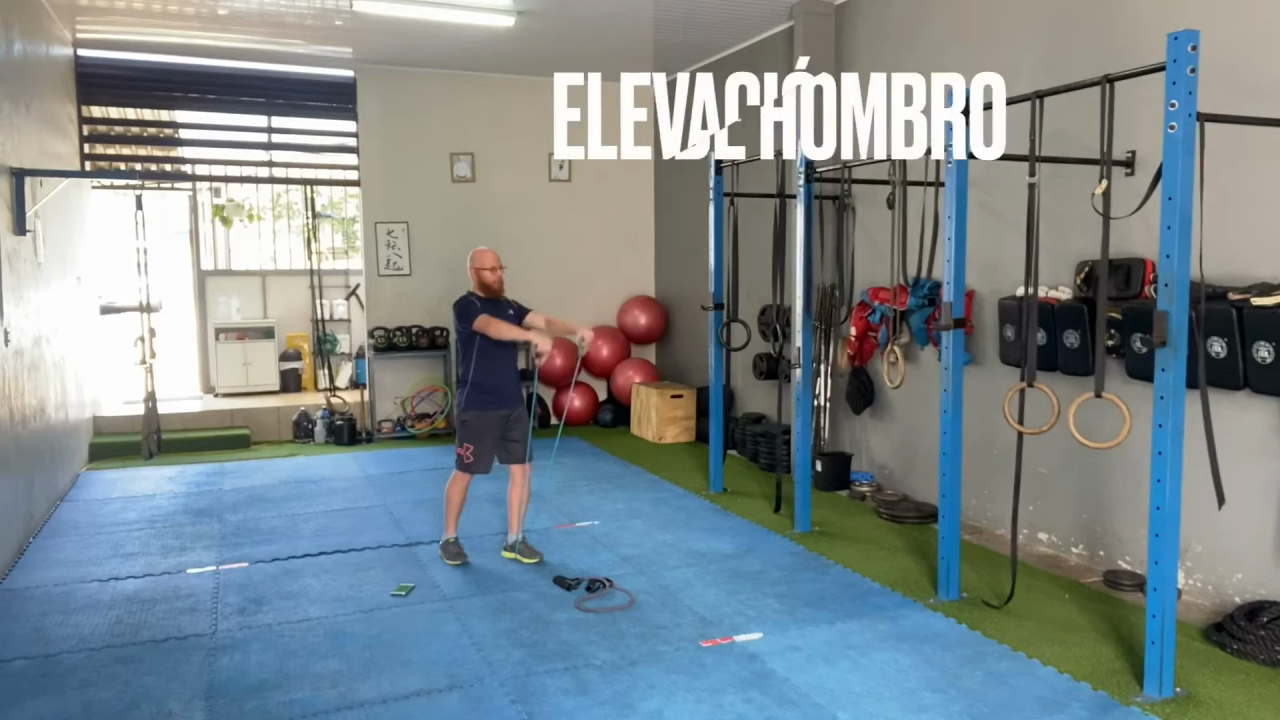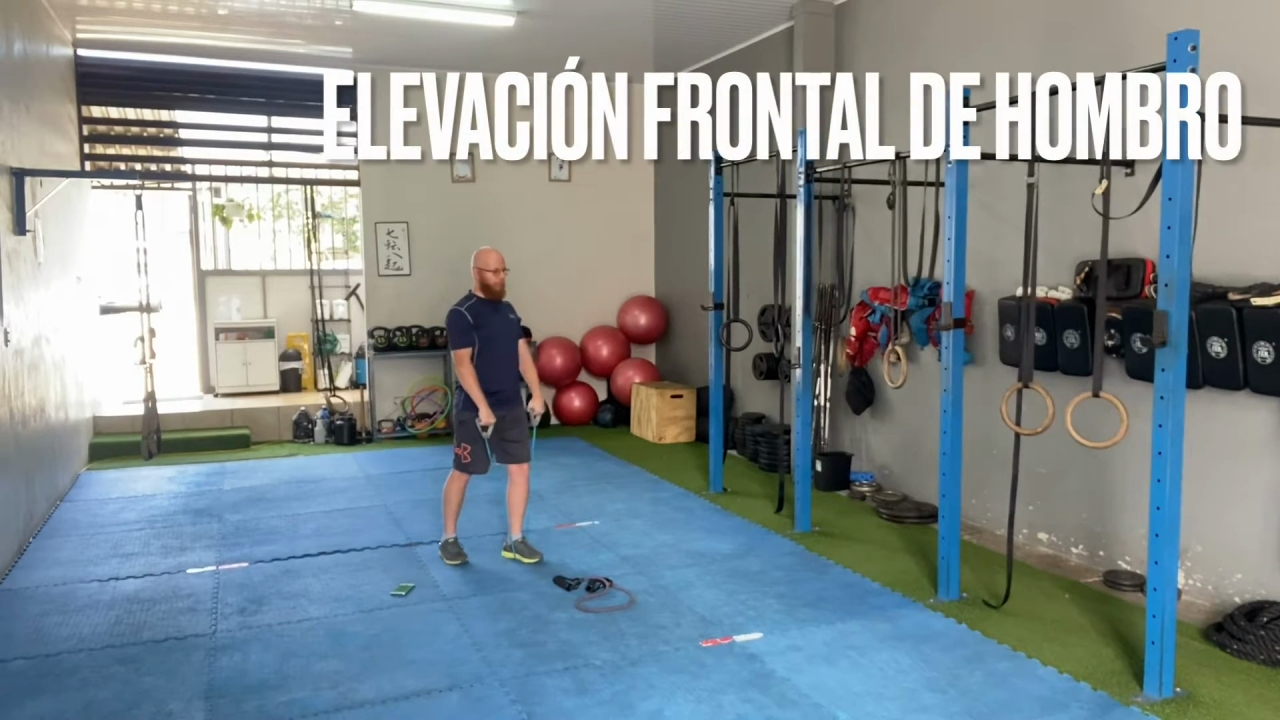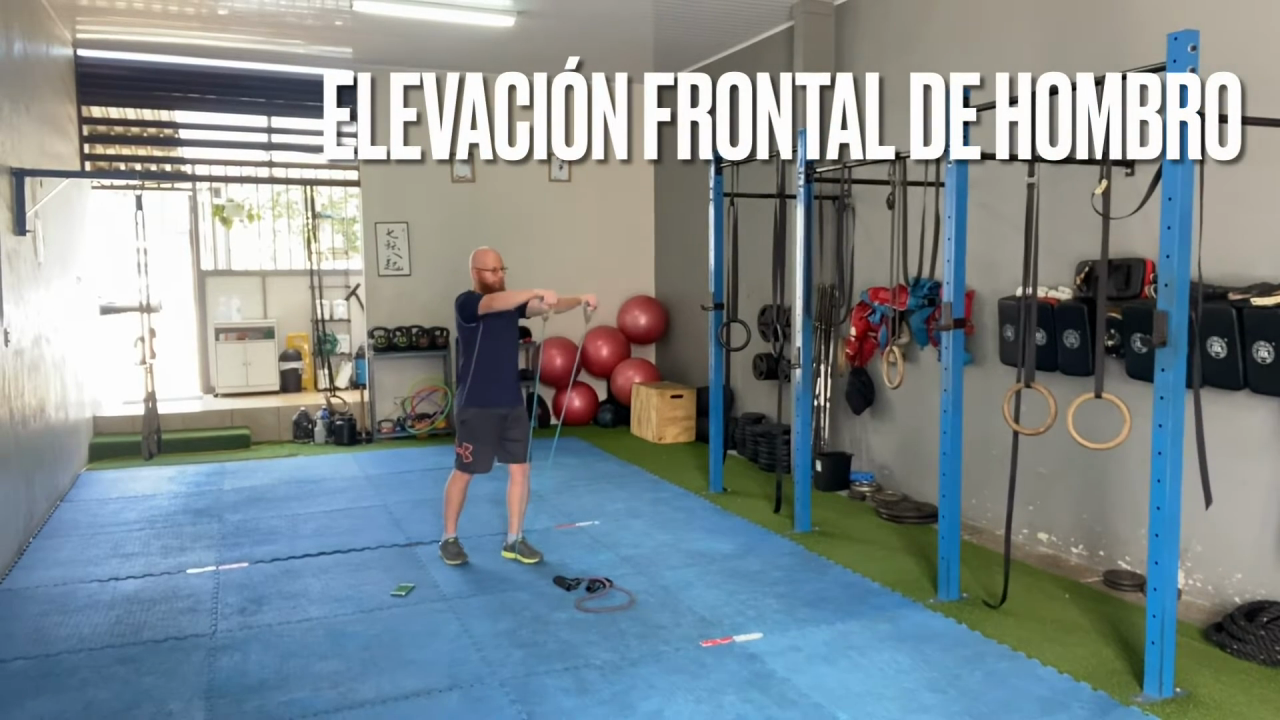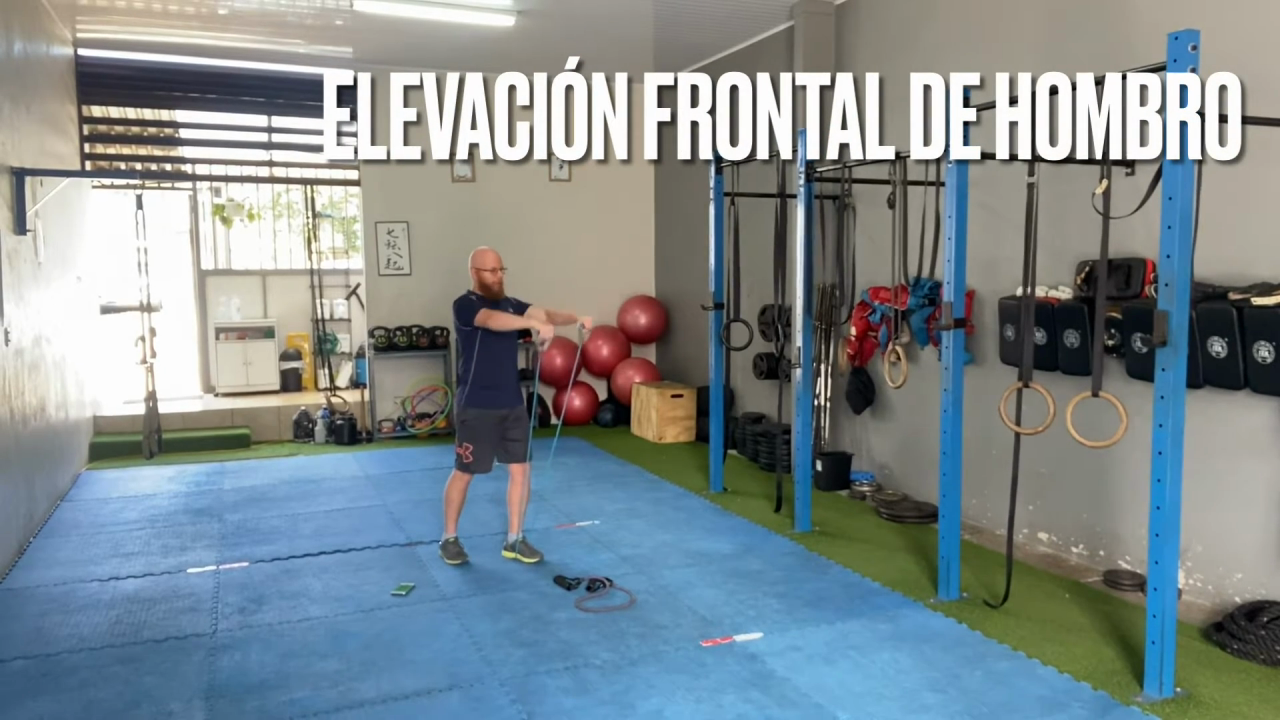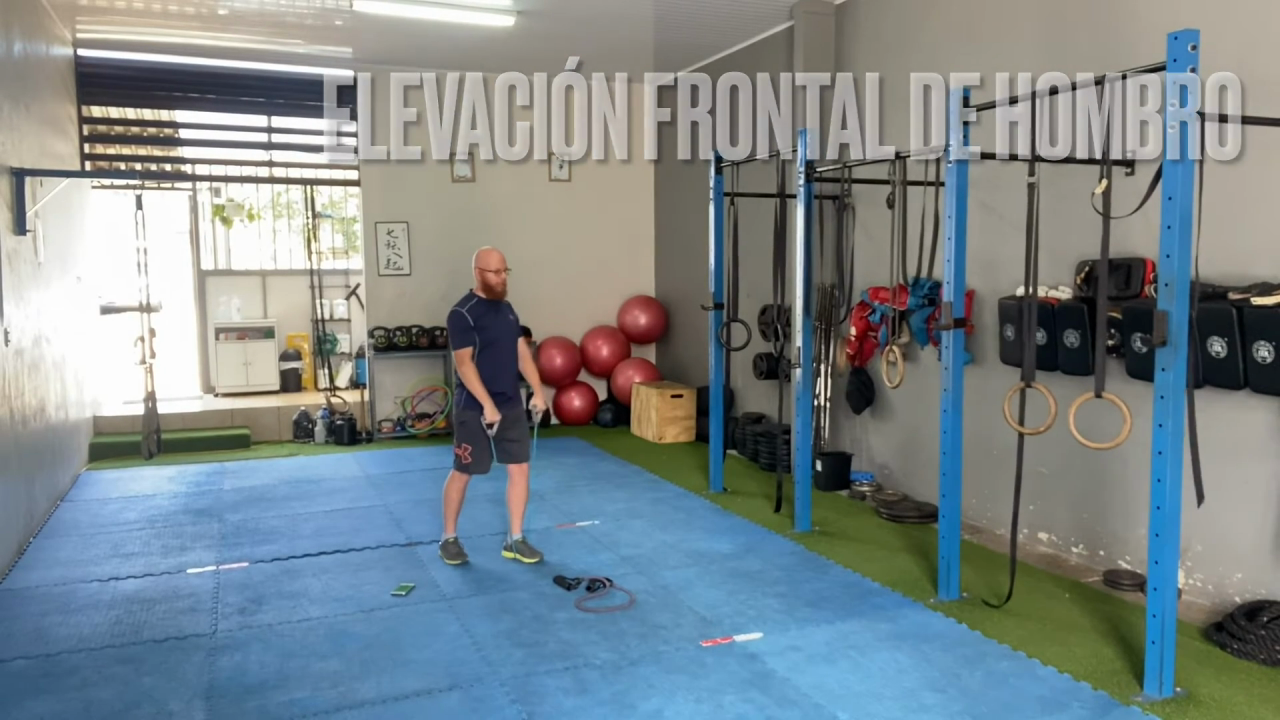
dt=1s
person 1, frame 1
left shoulder: (508, 305)
right shoulder: (466, 306)
left elbow: (543, 322)
right elbow: (490, 326)
left wrist: (575, 330)
right wrist: (533, 337)
left hip: (513, 404)
right hip: (477, 408)
left knee: (521, 469)
right knee: (464, 473)
left ankle: (514, 540)
right ankle: (449, 538)
person 1, frame 2
left shoulder: (508, 309)
right shoulder: (462, 313)
left elbow: (523, 354)
right elbow: (463, 364)
left wrist: (536, 394)
right wrist: (482, 407)
left hip: (512, 407)
right hip: (474, 409)
left knee: (520, 469)
right knee: (462, 473)
left ankle: (515, 539)
right ankle: (449, 538)
person 1, frame 3
left shoulder: (511, 302)
right shoulder: (466, 303)
left elbow: (548, 307)
right elbow: (495, 303)
left wrist: (578, 301)
right wrist: (537, 294)
left hip: (512, 404)
right hip: (476, 407)
left knee: (520, 469)
right knee: (463, 472)
left ankle: (514, 540)
right ankle: (449, 538)
person 1, frame 4
left shoulder: (509, 303)
right shoulder: (465, 305)
left elbow: (543, 314)
right elbow: (490, 319)
left wrist: (574, 318)
right wrist: (534, 324)
left hip: (513, 403)
right hip: (477, 407)
left knee: (520, 469)
right knee: (464, 472)
left ankle: (514, 539)
right ankle: (449, 538)
person 1, frame 5
left shoulder: (507, 308)
right shoulder: (462, 313)
left elbow: (522, 352)
right elbow: (464, 363)
left wrist: (538, 392)
right wrist: (487, 405)
left hip: (512, 406)
right hip: (475, 409)
left knee: (520, 469)
right knee: (462, 473)
left ankle: (515, 539)
right ankle: (448, 538)
